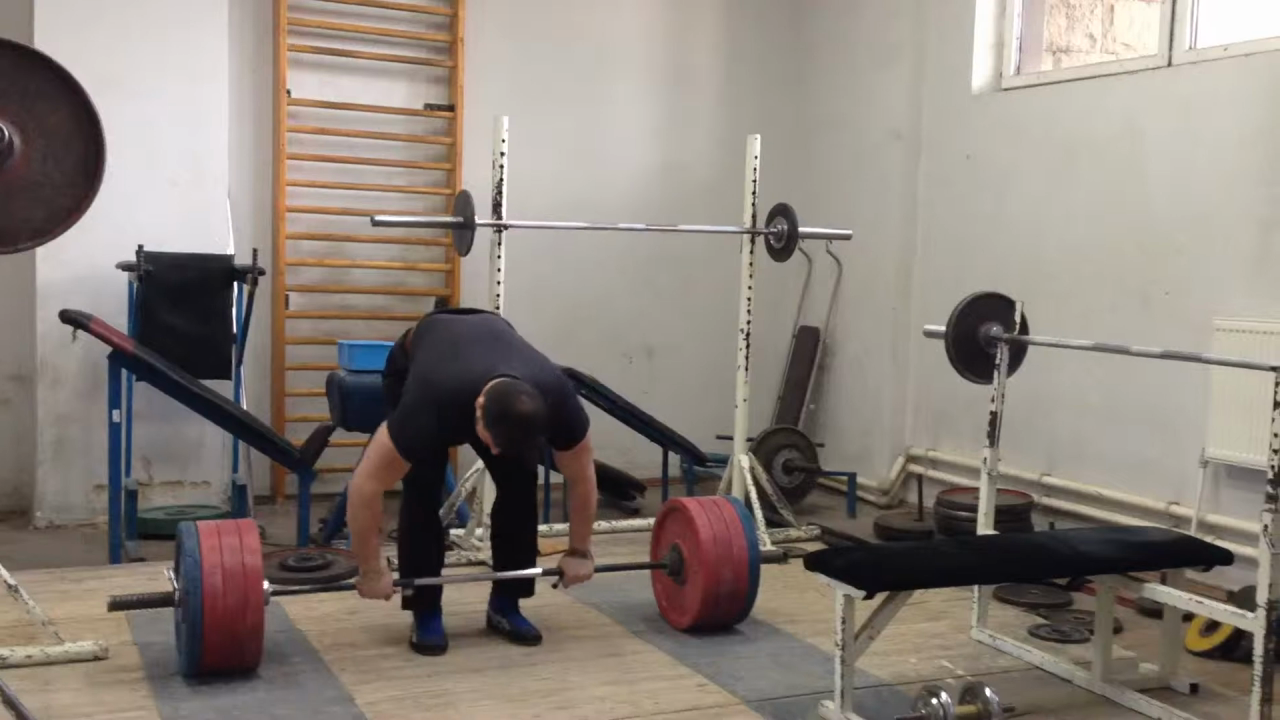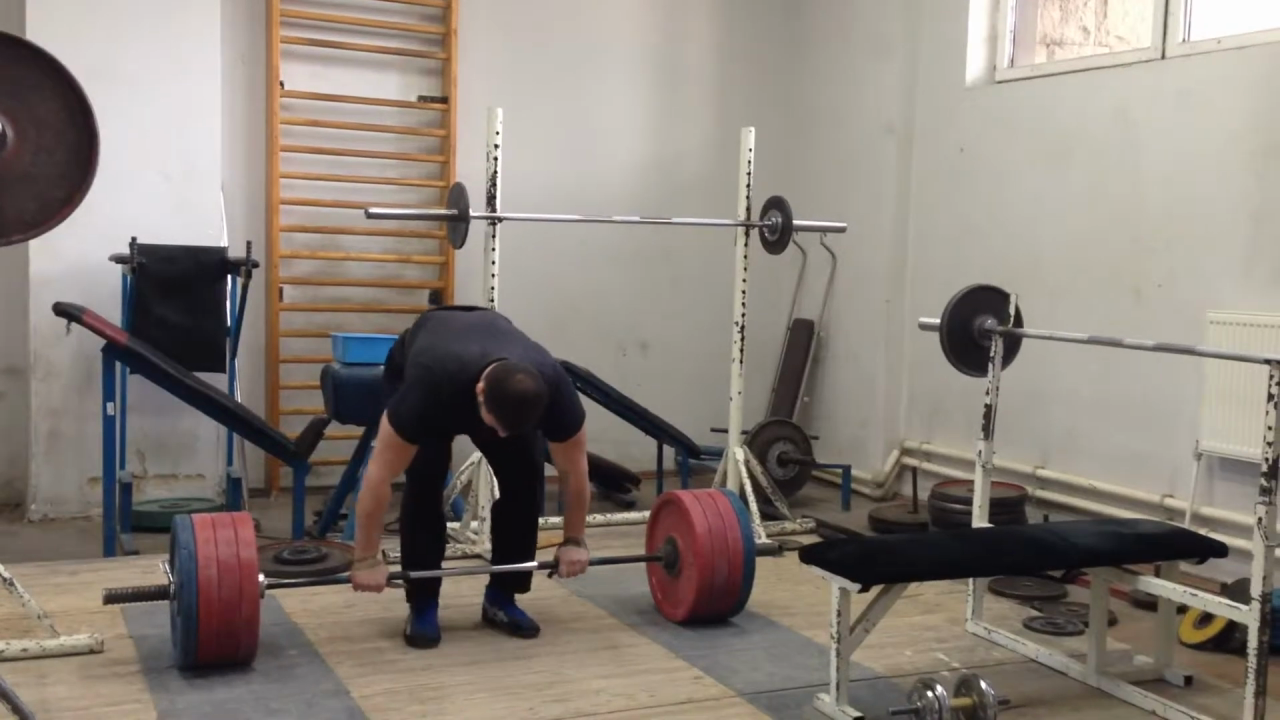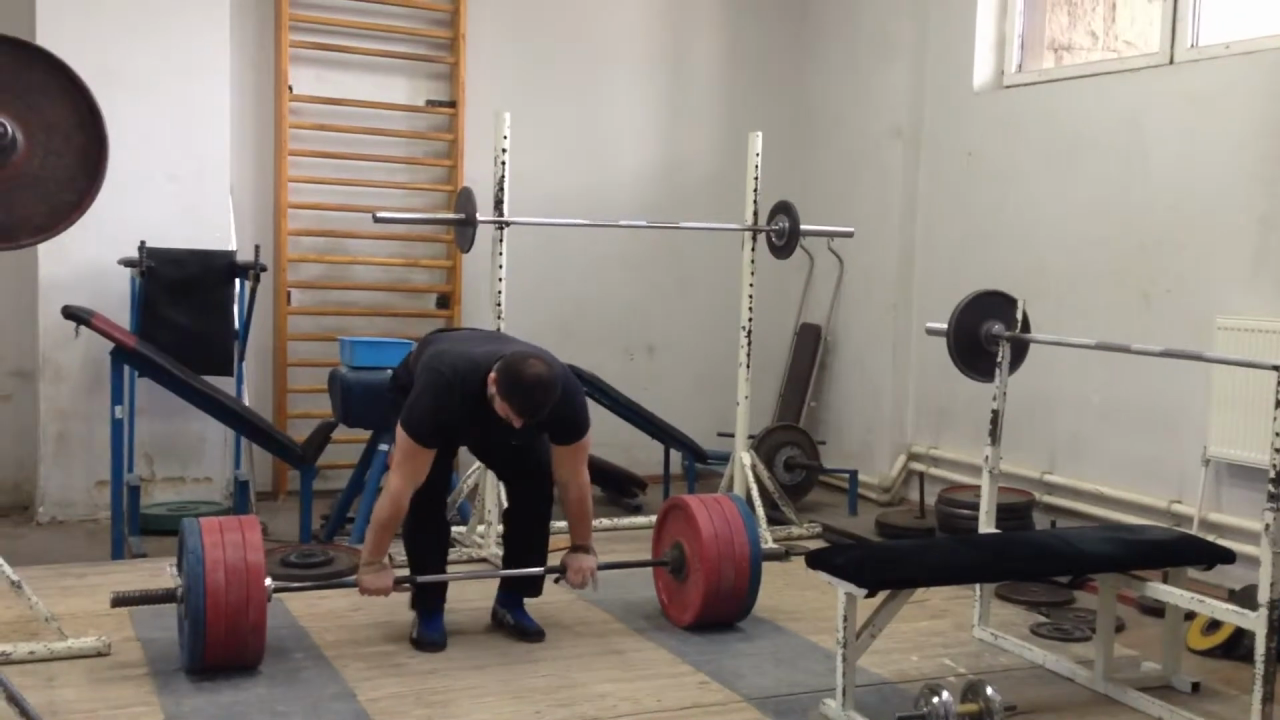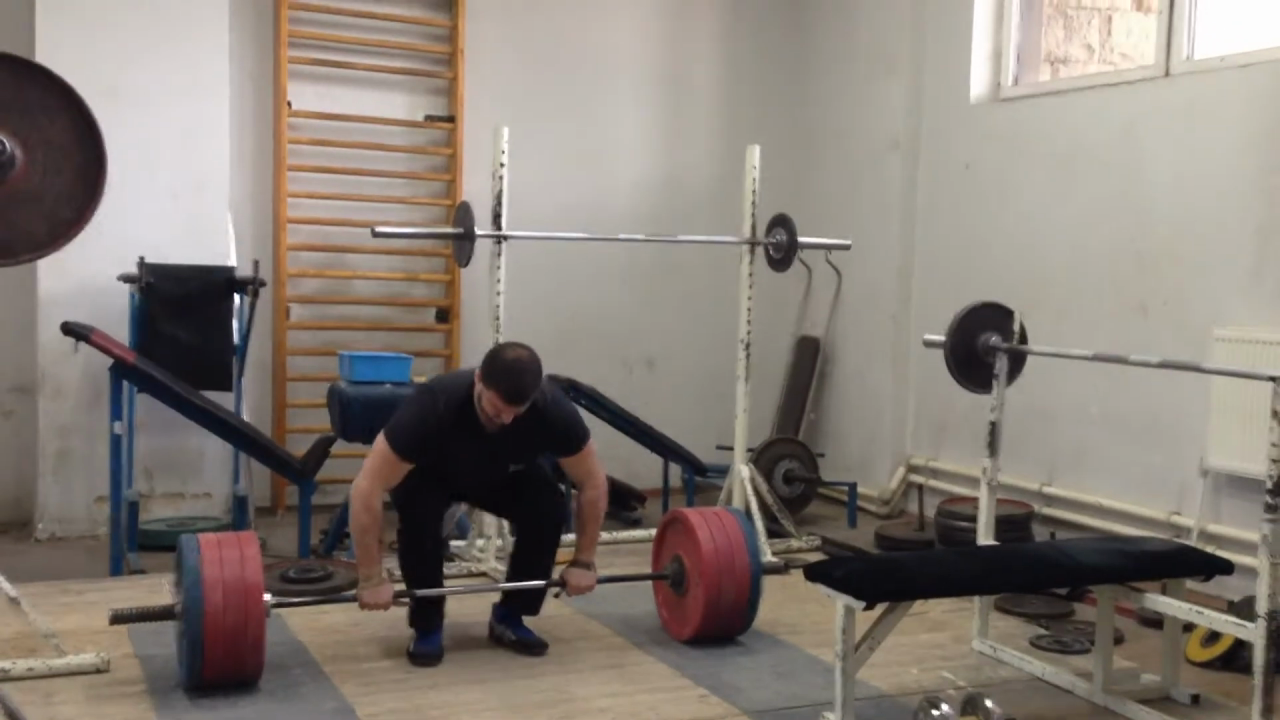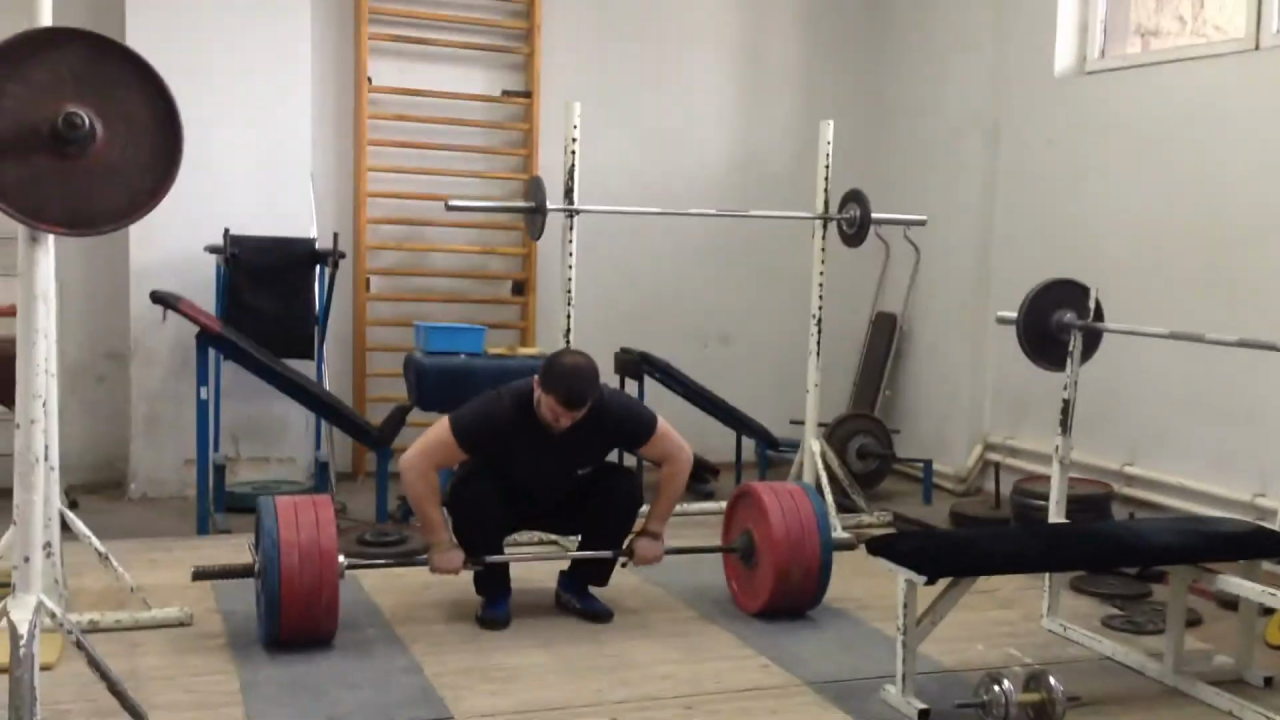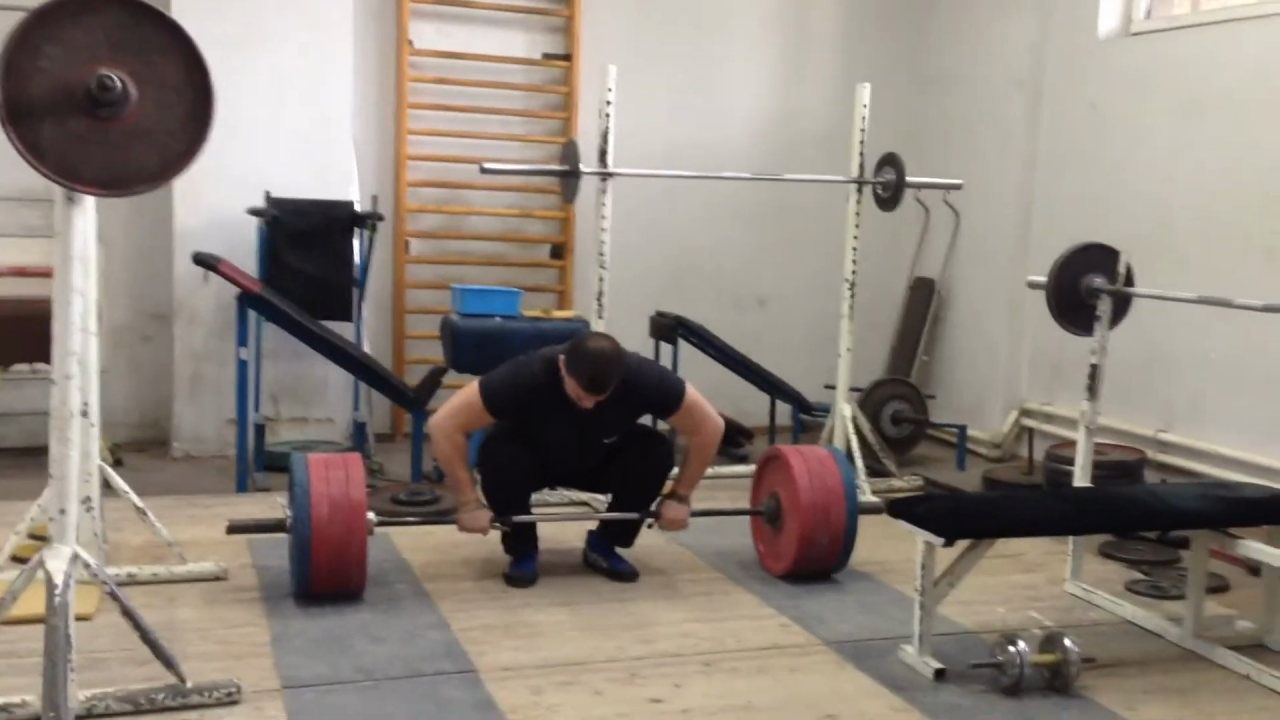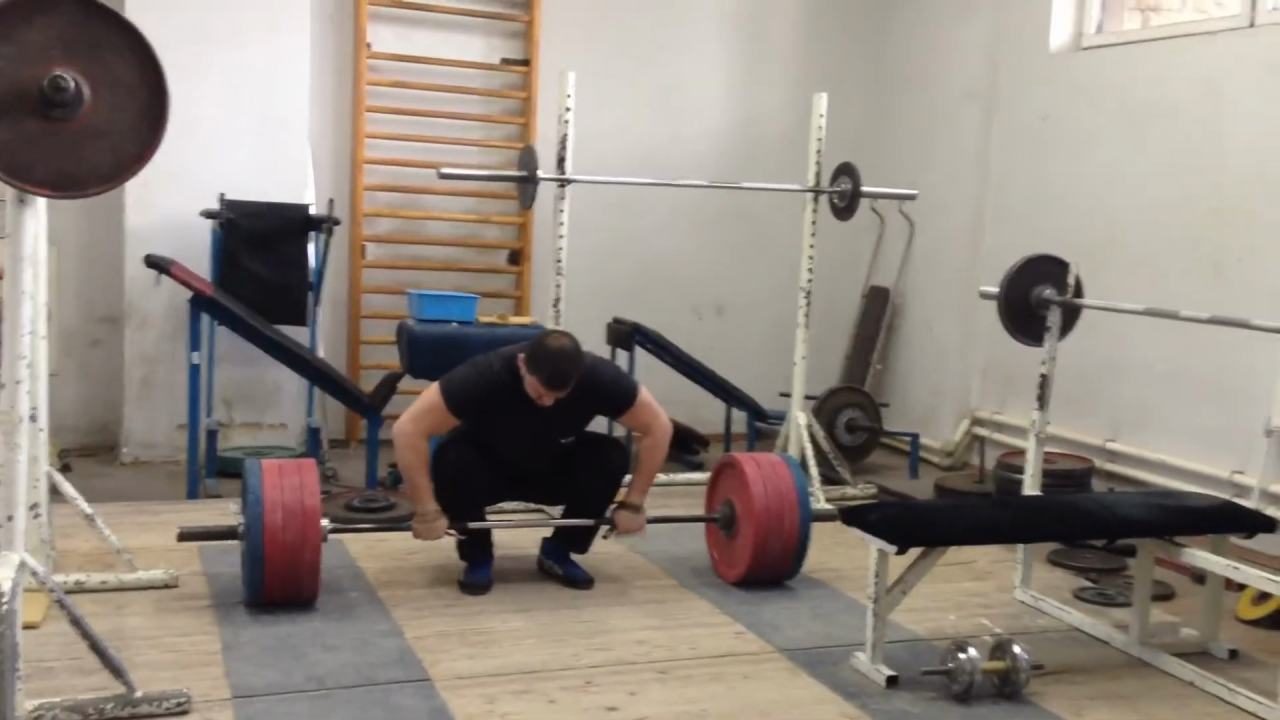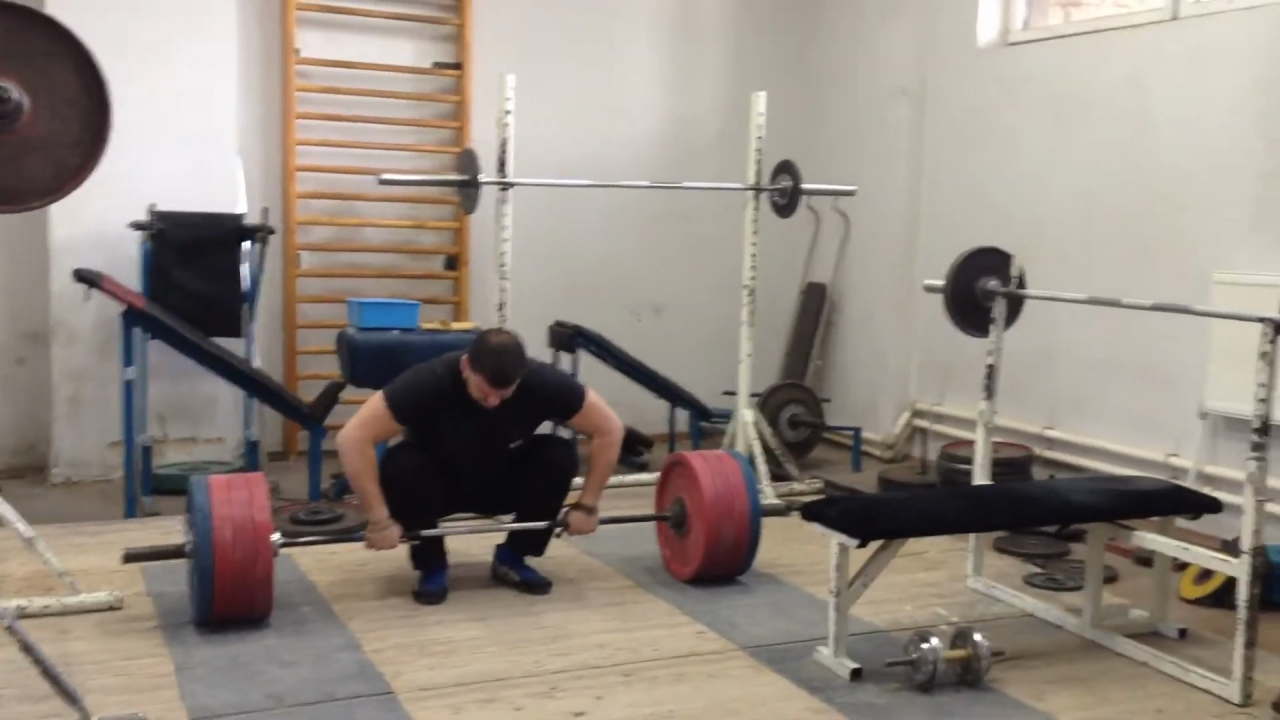
dt=0.5s
person 1, frame 1
left shoulder: (556, 400)
right shoulder: (430, 404)
left elbow: (582, 477)
right elbow: (364, 485)
left wrist: (579, 552)
right wrist: (369, 571)
right hip: (413, 363)
left knee: (520, 482)
right knee: (423, 489)
left ankle: (505, 604)
right ankle: (425, 612)
person 1, frame 2
left shoulder: (554, 389)
right shoulder: (428, 385)
left elbow: (573, 470)
right elbow: (379, 474)
left wrist: (574, 540)
right wrist: (366, 559)
right hip: (415, 361)
left knee: (525, 476)
right knee: (426, 480)
left ankle: (501, 597)
right ankle: (422, 605)
person 1, frame 3
left shoulder: (564, 393)
right shoulder: (440, 386)
left elbow: (572, 479)
right elbow: (402, 484)
left wrist: (582, 548)
right wrist: (373, 563)
left hip: (489, 405)
right hip: (417, 388)
left knee: (535, 483)
right knee: (427, 491)
left ankle: (511, 602)
right ankle: (428, 610)
person 1, frame 4
left shoulder: (553, 410)
right shoulder: (434, 404)
left elbow: (593, 483)
right elbow: (366, 489)
left wrist: (583, 562)
right wrist: (371, 578)
left hip: (504, 473)
right hip: (430, 472)
left knee: (548, 509)
right knee: (419, 515)
left ankle: (509, 617)
right ankle: (426, 626)
person 1, frame 5
left shoulder: (614, 410)
right shoulder: (499, 409)
left elbow: (679, 456)
right elbow: (414, 463)
left wrist: (653, 532)
right wrist: (441, 544)
left hip: (569, 501)
right hip: (501, 502)
left knee: (625, 488)
right knee: (470, 496)
left ankle: (575, 585)
right ankle: (494, 592)
person 1, frame 6
left shoulder: (643, 378)
right shoulder: (528, 375)
left elbow: (710, 426)
right elbow: (443, 424)
left wrist: (680, 496)
right wrist: (469, 503)
left hip: (598, 461)
right hip: (533, 459)
left knee: (658, 452)
right knee: (499, 455)
left ankle: (602, 545)
right ankle: (522, 550)
person 1, frame 7
left shoulder: (599, 377)
right shoulder: (486, 375)
left elbow: (658, 428)
right elbow: (408, 430)
left wrist: (633, 504)
right wrist: (428, 512)
left hip: (555, 472)
right hip: (487, 472)
left knee: (612, 457)
right knee: (452, 461)
left ankle: (558, 552)
right ankle: (478, 557)
person 1, frame 8
left shoulder: (542, 382)
right shoulder: (430, 381)
left elbow: (609, 429)
right elbow: (352, 438)
left wrist: (587, 506)
right wrist: (380, 520)
left hip: (503, 485)
right hip: (438, 487)
left knee: (560, 456)
right knee: (400, 466)
left ankle: (511, 558)
right ankle: (431, 565)
